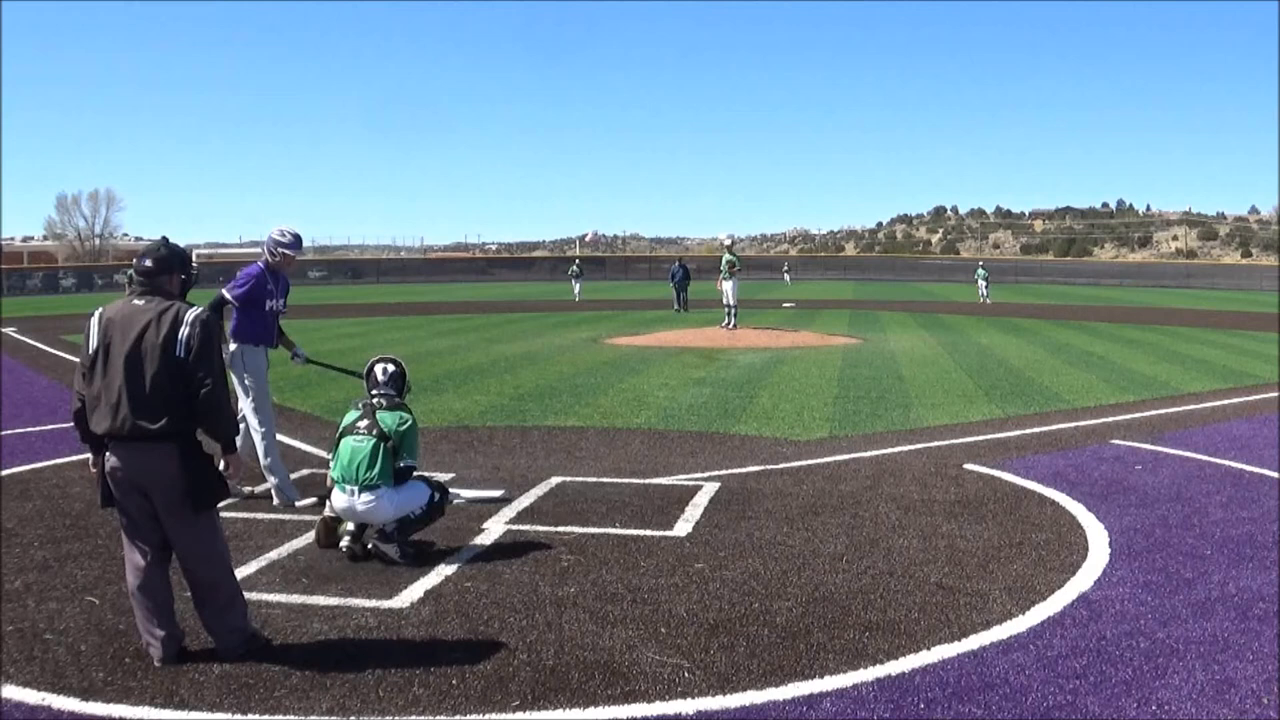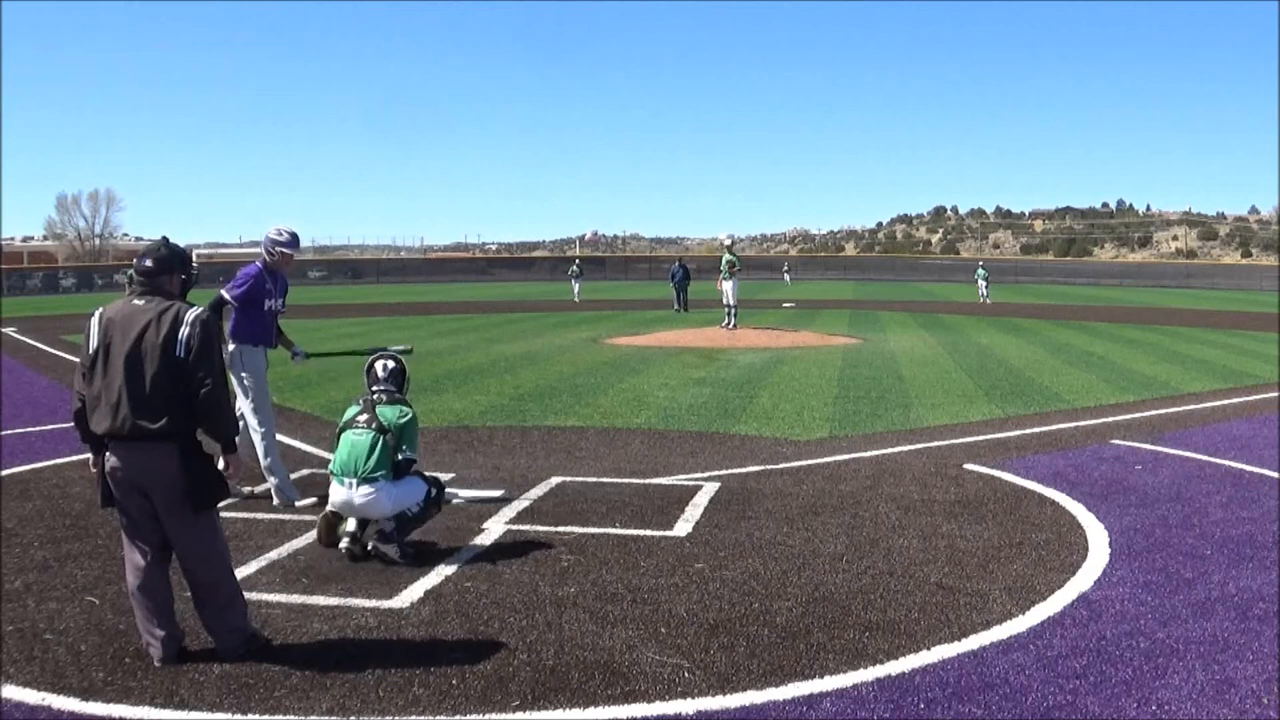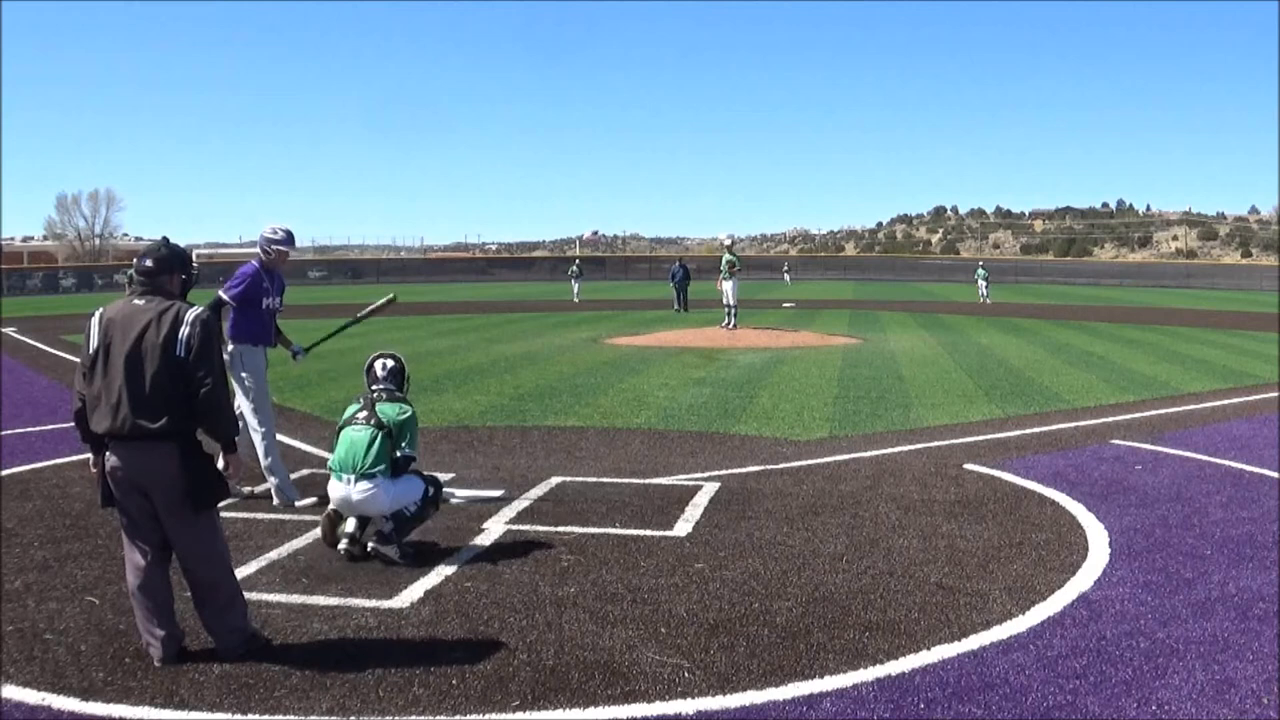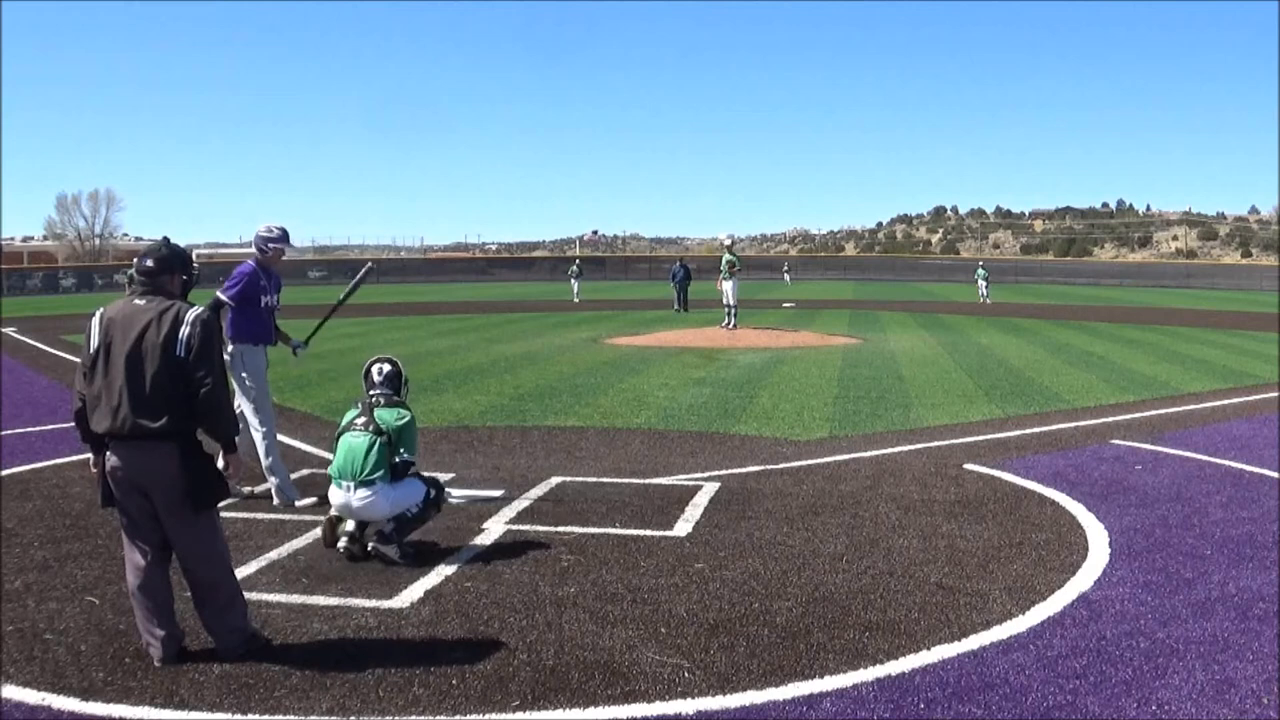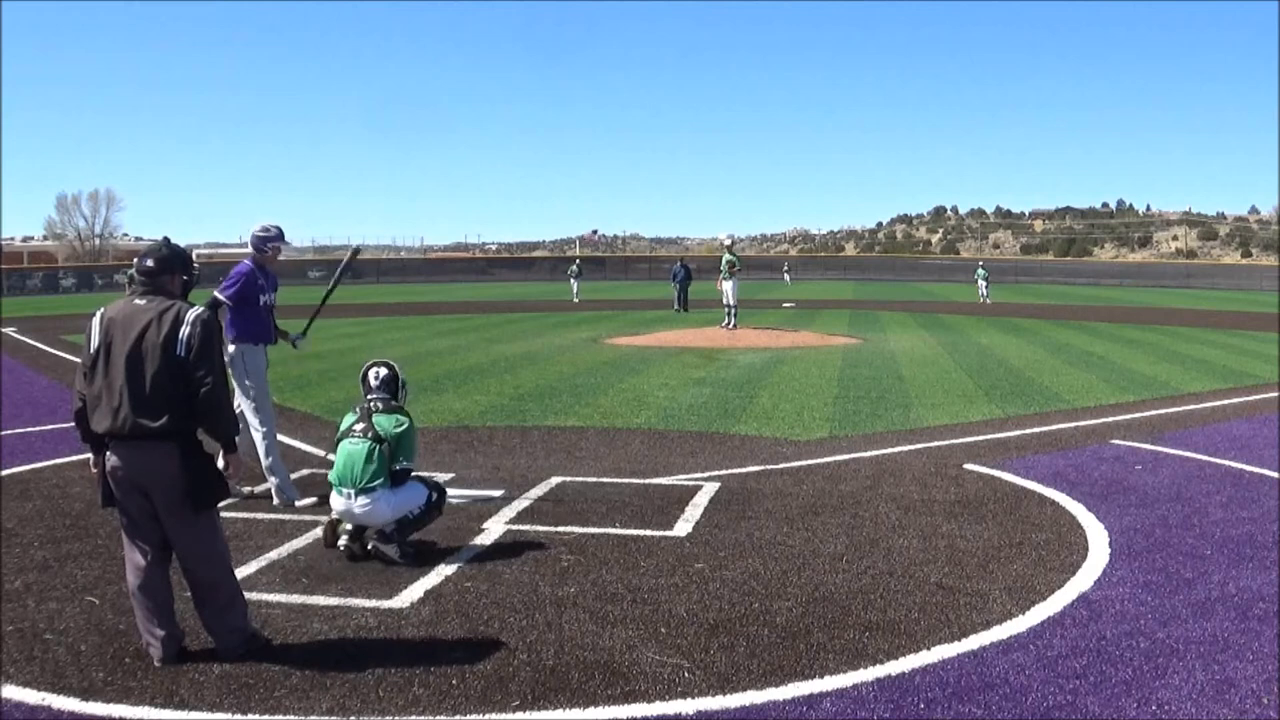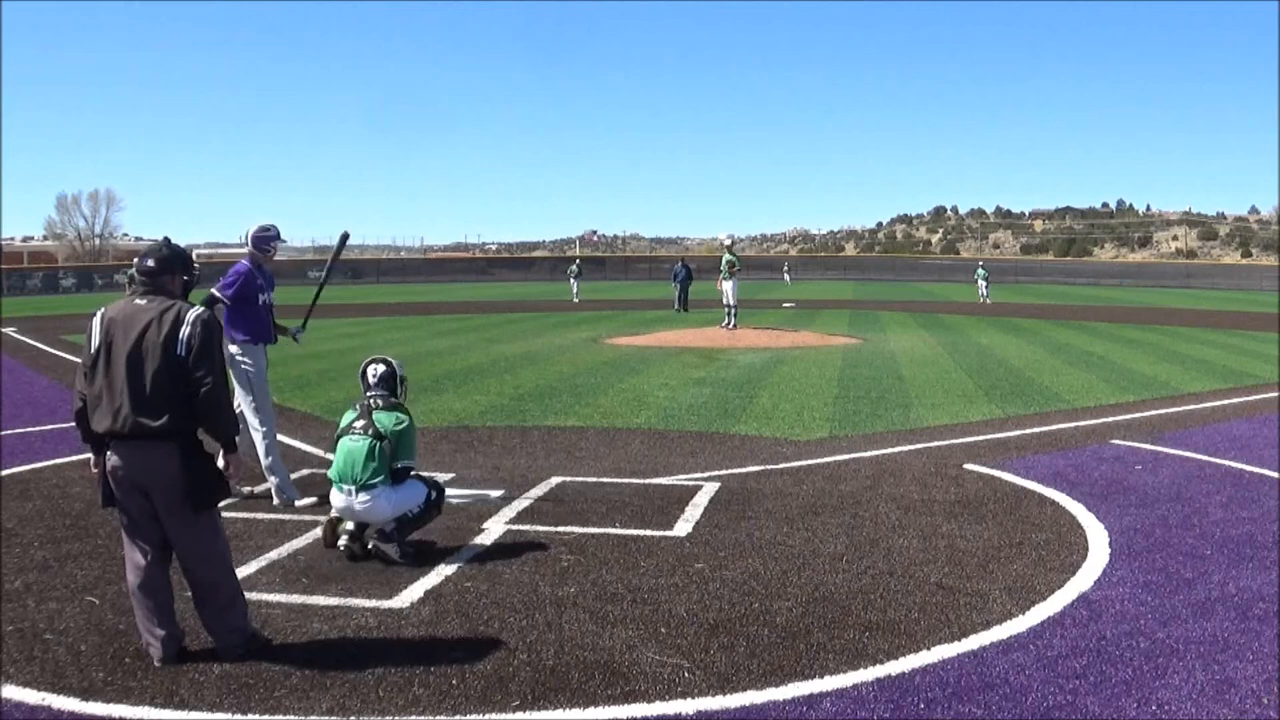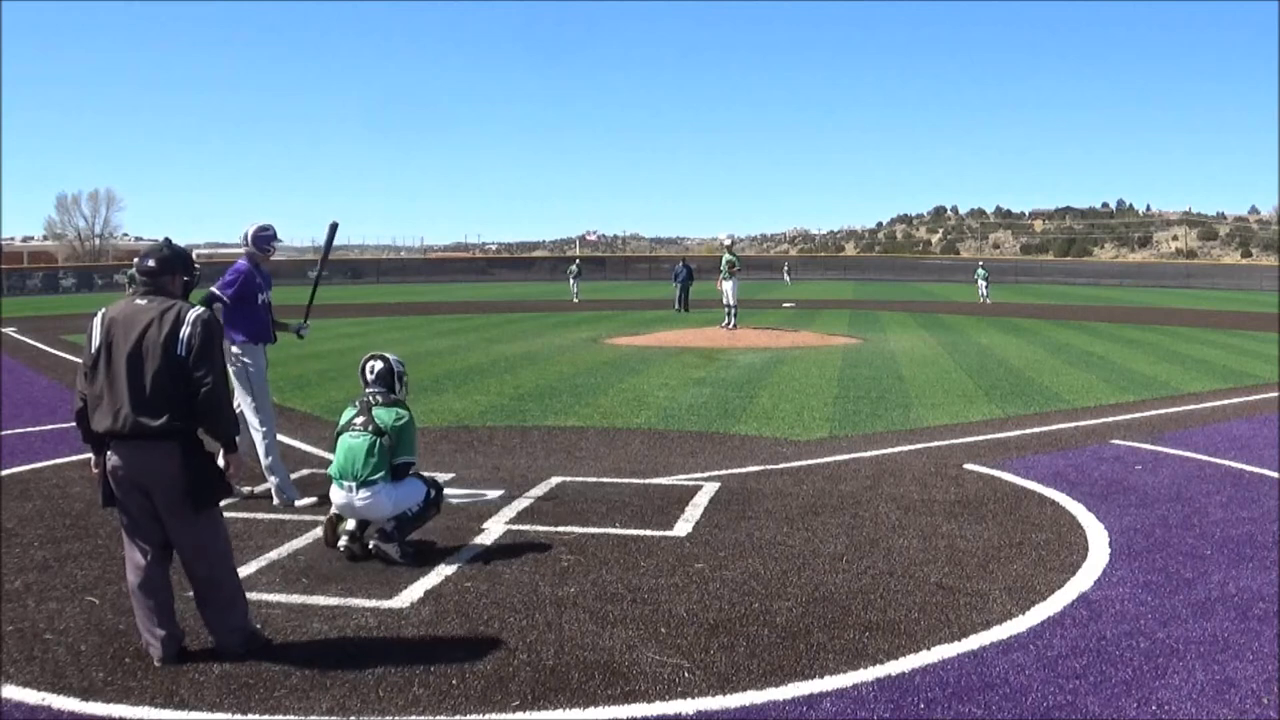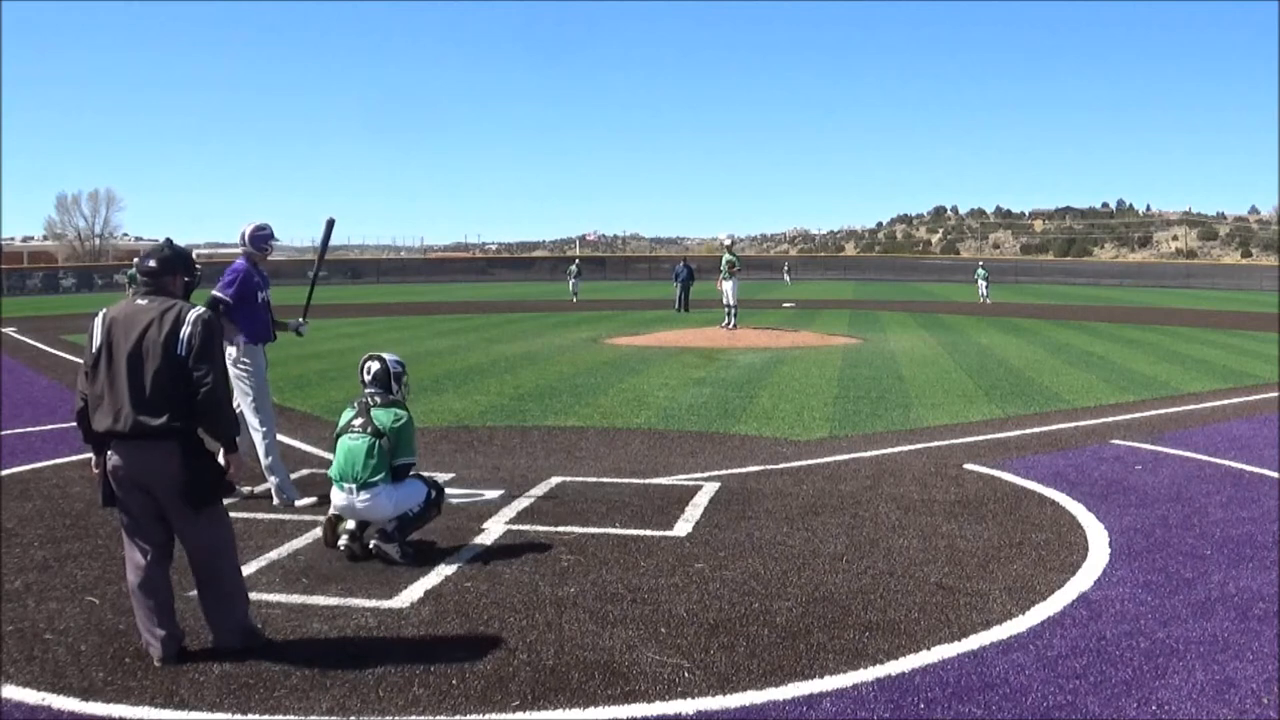
dt=0.1s
person 1, frame 1
left shoulder: (102, 320)
right shoulder: (190, 320)
left elbow: (84, 392)
right elbow: (210, 393)
left wrist: (95, 446)
right wrist: (228, 444)
left hip: (119, 455)
right hip: (173, 454)
left knee: (142, 555)
right knee: (203, 551)
left ankle: (161, 644)
right ankle: (233, 636)
person 1, frame 2
left shoulder: (102, 319)
right shoulder: (190, 320)
left elbow: (84, 392)
right elbow: (209, 392)
left wrist: (95, 445)
right wrist: (227, 443)
left hip: (120, 455)
right hip: (173, 454)
left knee: (142, 555)
right knee: (203, 550)
left ankle: (161, 644)
right ankle: (233, 636)
person 1, frame 3
left shoulder: (102, 320)
right shoulder: (191, 320)
left elbow: (84, 393)
right elbow: (210, 393)
left wrist: (96, 446)
right wrist: (228, 443)
left hip: (119, 455)
right hip: (173, 454)
left knee: (143, 555)
right knee: (203, 551)
left ankle: (161, 644)
right ankle: (233, 636)
person 1, frame 4
left shoulder: (103, 319)
right shoulder: (191, 320)
left elbow: (85, 392)
right elbow: (211, 392)
left wrist: (96, 445)
right wrist: (228, 443)
left hip: (120, 455)
right hip: (173, 454)
left knee: (142, 555)
right knee: (203, 550)
left ankle: (161, 644)
right ankle: (233, 636)
person 1, frame 5
left shoulder: (103, 320)
right shoulder: (191, 320)
left elbow: (84, 392)
right elbow: (210, 392)
left wrist: (96, 446)
right wrist: (228, 443)
left hip: (119, 454)
right hip: (173, 453)
left knee: (142, 554)
right knee: (203, 551)
left ankle: (161, 645)
right ankle: (233, 636)
person 1, frame 6
left shoulder: (104, 320)
right shoulder: (192, 320)
left elbow: (85, 392)
right elbow: (210, 392)
left wrist: (96, 446)
right wrist: (228, 443)
left hip: (120, 454)
right hip: (174, 453)
left knee: (142, 553)
right knee: (204, 550)
left ankle: (161, 644)
right ankle: (233, 636)
person 1, frame 7
left shoulder: (104, 320)
right shoulder: (193, 320)
left elbow: (86, 393)
right elbow: (210, 392)
left wrist: (97, 446)
right wrist: (229, 443)
left hip: (121, 454)
right hip: (174, 452)
left knee: (143, 553)
right knee: (206, 548)
left ankle: (161, 644)
right ankle: (233, 635)
person 1, frame 8
left shoulder: (106, 320)
right shoulder: (193, 320)
left elbow: (87, 393)
right elbow: (210, 392)
left wrist: (98, 446)
right wrist: (229, 443)
left hip: (122, 454)
right hip: (175, 451)
left knee: (143, 553)
right knee: (211, 544)
left ankle: (161, 643)
right ankle: (233, 631)
person 2, frame 1
left shoulder: (282, 281)
right shoulder: (253, 276)
right elbow: (216, 305)
left wrist: (292, 348)
left hip: (260, 353)
right hip: (245, 353)
left knee: (246, 420)
right knee: (262, 423)
right ankle: (283, 492)
person 2, frame 2
left shoulder: (280, 281)
right shoulder: (252, 276)
right elbow: (215, 306)
left wrist: (292, 348)
left hip: (259, 353)
right hip: (244, 353)
left knee: (244, 420)
right knee: (261, 423)
right ankle: (283, 492)
person 2, frame 3
left shoulder: (277, 280)
right shoulder: (249, 274)
right elbow: (214, 307)
left wrist: (290, 345)
left hip: (257, 353)
right hip: (244, 353)
left knee: (243, 419)
right knee: (262, 423)
right ankle: (283, 492)
person 2, frame 4
left shoulder: (273, 278)
right shoulder: (246, 274)
right elbow: (214, 308)
left wrist: (289, 341)
left hip: (258, 352)
right hip: (244, 353)
left knee: (243, 419)
right knee: (262, 423)
right ankle: (283, 492)
person 2, frame 5
left shoulder: (269, 277)
right shoulder: (244, 273)
right elbow: (211, 307)
left wrist: (288, 336)
left hip: (256, 352)
right hip: (244, 353)
left knee: (241, 419)
right knee: (263, 423)
right ankle: (283, 492)
person 2, frame 6
left shoulder: (266, 275)
right shoulder: (242, 273)
right elbow: (207, 304)
left wrist: (287, 331)
left hip: (256, 352)
right hip: (245, 354)
left knee: (241, 419)
right knee: (262, 423)
right ankle: (283, 492)
person 2, frame 7
left shoulder: (262, 275)
right shoulder: (241, 272)
right elbow: (206, 303)
left wrist: (290, 327)
right wrist: (223, 341)
left hip: (255, 352)
right hip: (244, 353)
left knee: (242, 419)
right knee: (262, 423)
right ankle: (284, 492)
person 2, frame 8
left shoulder: (259, 275)
right shoulder: (240, 272)
right elbow: (212, 308)
left wrist: (290, 326)
right wrist: (236, 337)
left hip: (254, 352)
right hip: (244, 354)
left knee: (242, 419)
right knee: (262, 423)
right ankle: (283, 492)
person 3, frame 1
left shoulder: (352, 414)
right shoulder: (403, 418)
left elbow: (333, 469)
right elbow: (404, 472)
left hip: (341, 501)
right hip: (374, 502)
right knee: (437, 493)
left ankle: (351, 532)
right ankle: (389, 536)
person 3, frame 2
left shoulder: (353, 410)
right shoulder: (403, 412)
left elbow: (334, 461)
right elbow: (404, 467)
left hip: (338, 495)
right hip: (372, 496)
right knee: (433, 489)
left ankle: (350, 532)
right ankle: (388, 537)
person 3, frame 3
left shoulder: (353, 408)
right shoulder: (403, 410)
left elbow: (337, 454)
right elbow: (402, 463)
right wrist: (389, 481)
left hip: (337, 491)
right hip: (370, 492)
right knee: (430, 488)
left ankle: (350, 534)
right ankle: (387, 538)
person 3, frame 4
left shoulder: (352, 413)
right shoulder: (401, 415)
left elbow: (337, 461)
right elbow: (401, 468)
left hip: (338, 497)
right hip: (369, 499)
right knee: (432, 490)
left ankle: (350, 533)
right ankle: (387, 538)
person 3, frame 5
left shoulder: (350, 417)
right shoulder: (400, 420)
left elbow: (342, 465)
right elbow: (401, 475)
right wrist: (387, 486)
left hip: (339, 502)
right hip: (371, 505)
right knee: (434, 493)
left ankle: (350, 533)
right ankle: (389, 538)
person 3, frame 6
left shoulder: (350, 414)
right shoulder: (399, 418)
left elbow: (341, 462)
right elbow: (401, 473)
right wrist: (387, 485)
left hip: (339, 499)
right hip: (371, 502)
right knee: (433, 491)
left ankle: (350, 533)
right ankle: (389, 537)
person 3, frame 7
left shoulder: (350, 411)
right shoulder: (399, 414)
left elbow: (340, 459)
right elbow: (402, 469)
right wrist: (389, 482)
left hip: (340, 497)
right hip: (372, 498)
right knee: (432, 491)
left ankle: (350, 532)
right ankle: (389, 536)
person 3, frame 8
left shoulder: (349, 412)
right shoulder: (398, 415)
left elbow: (341, 460)
right elbow: (402, 470)
right wrist: (388, 484)
left hip: (341, 498)
right hip: (373, 500)
right knee: (433, 491)
left ankle: (350, 531)
right ankle: (389, 536)
